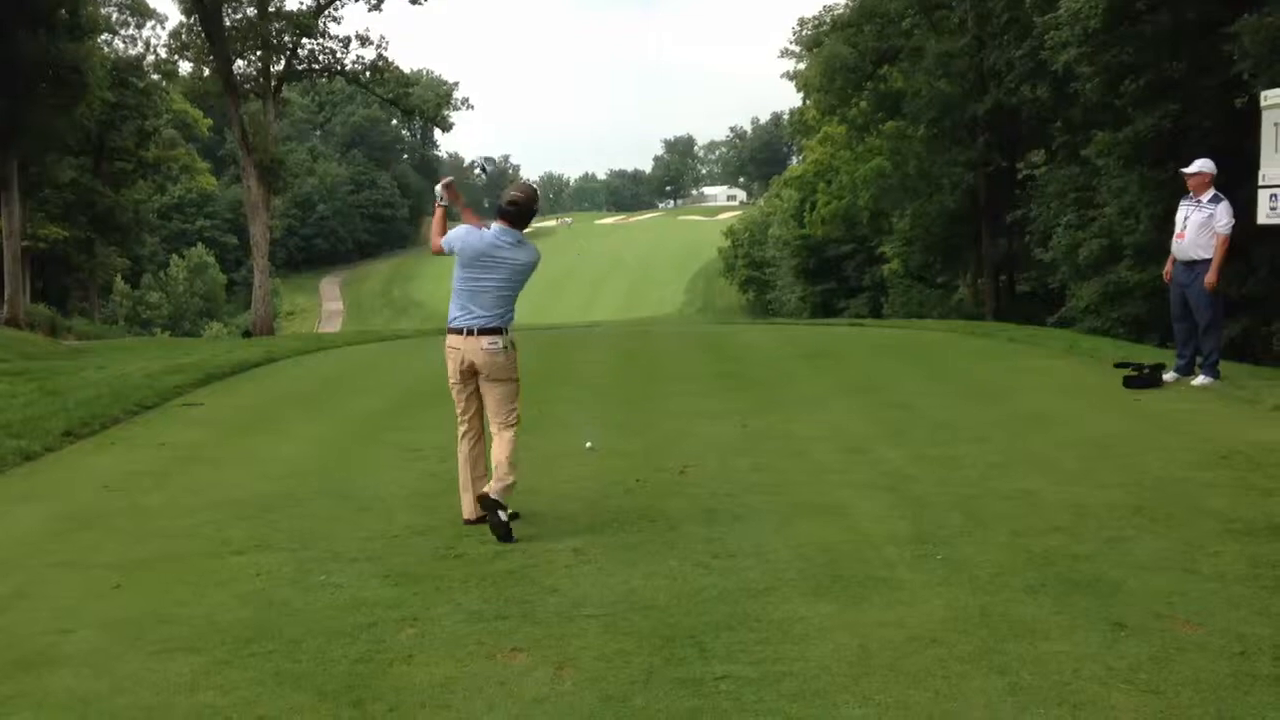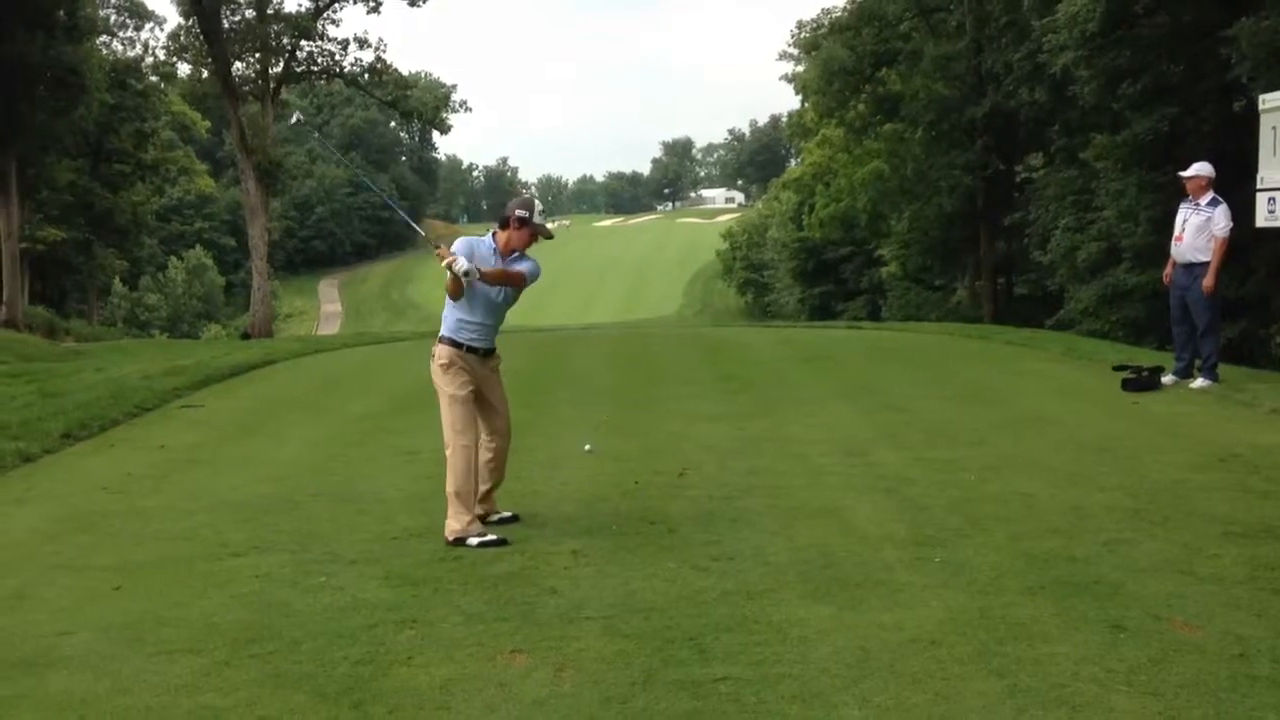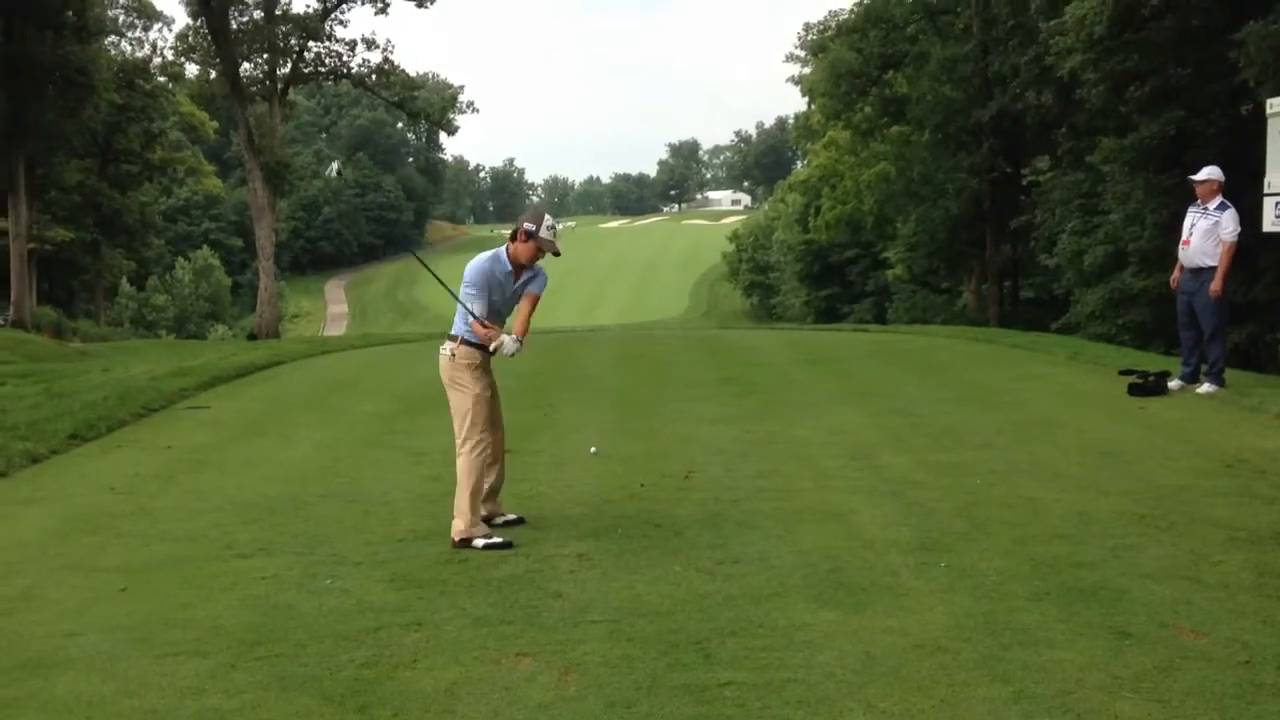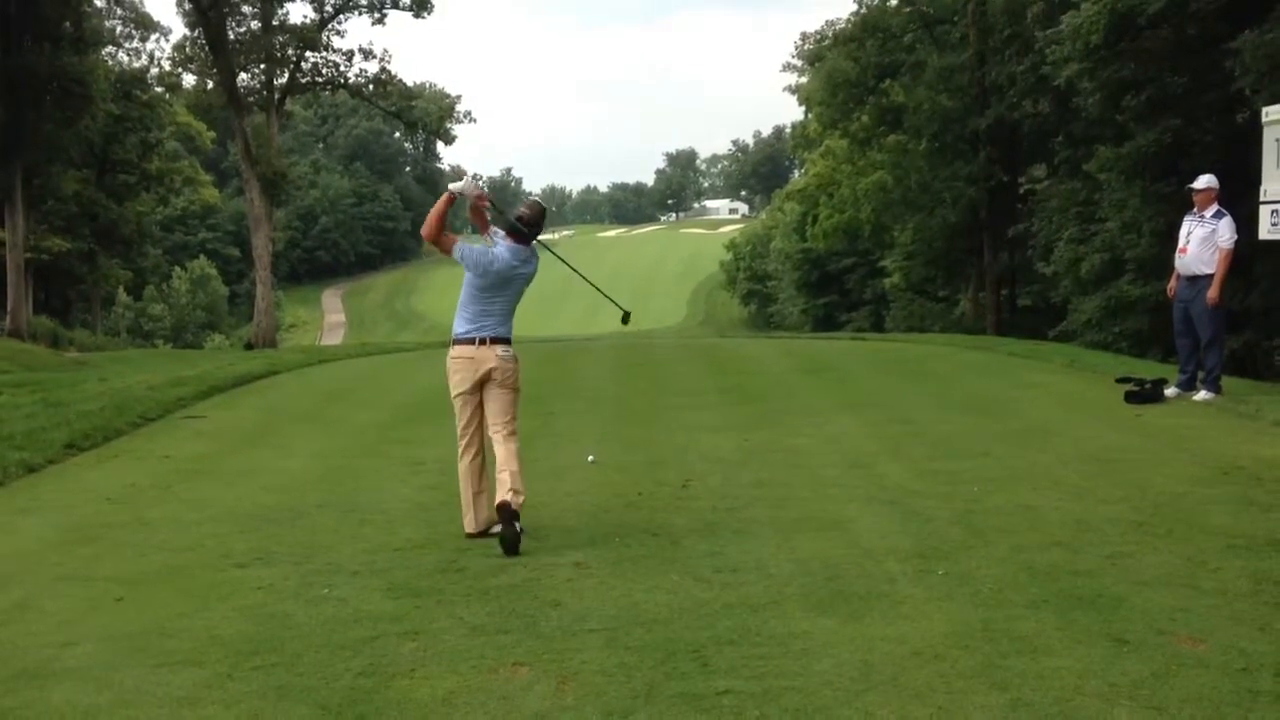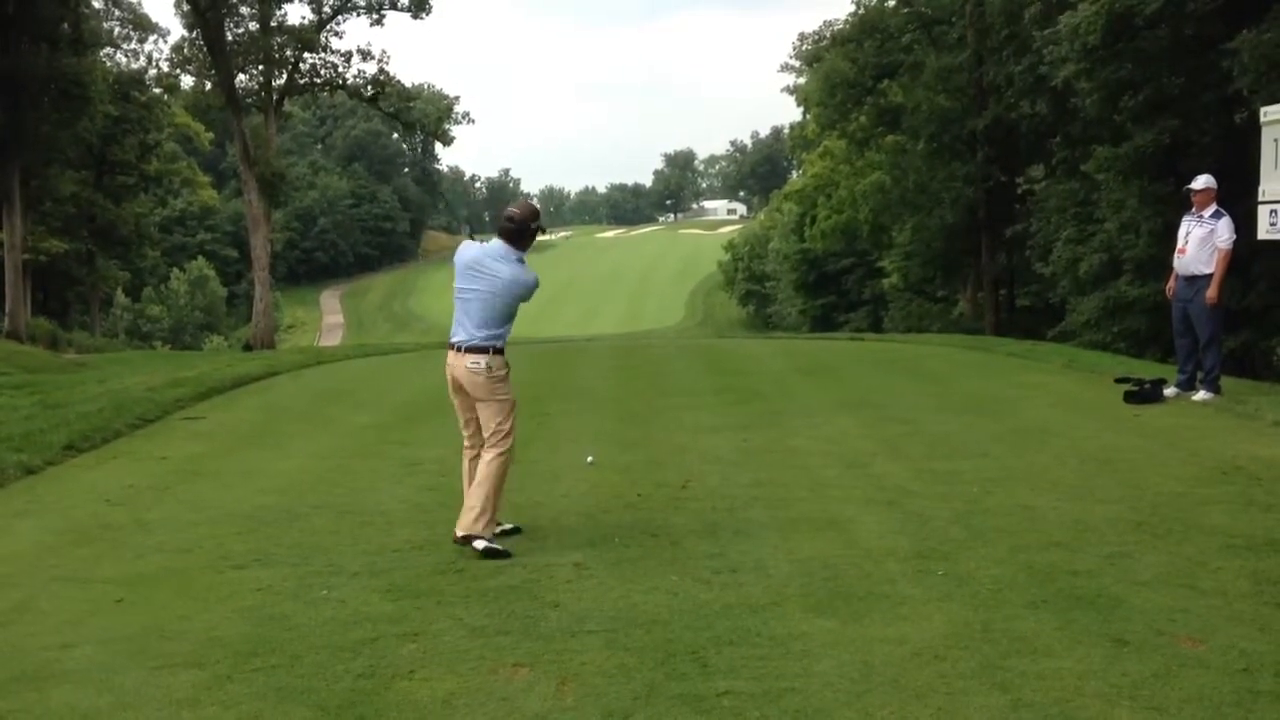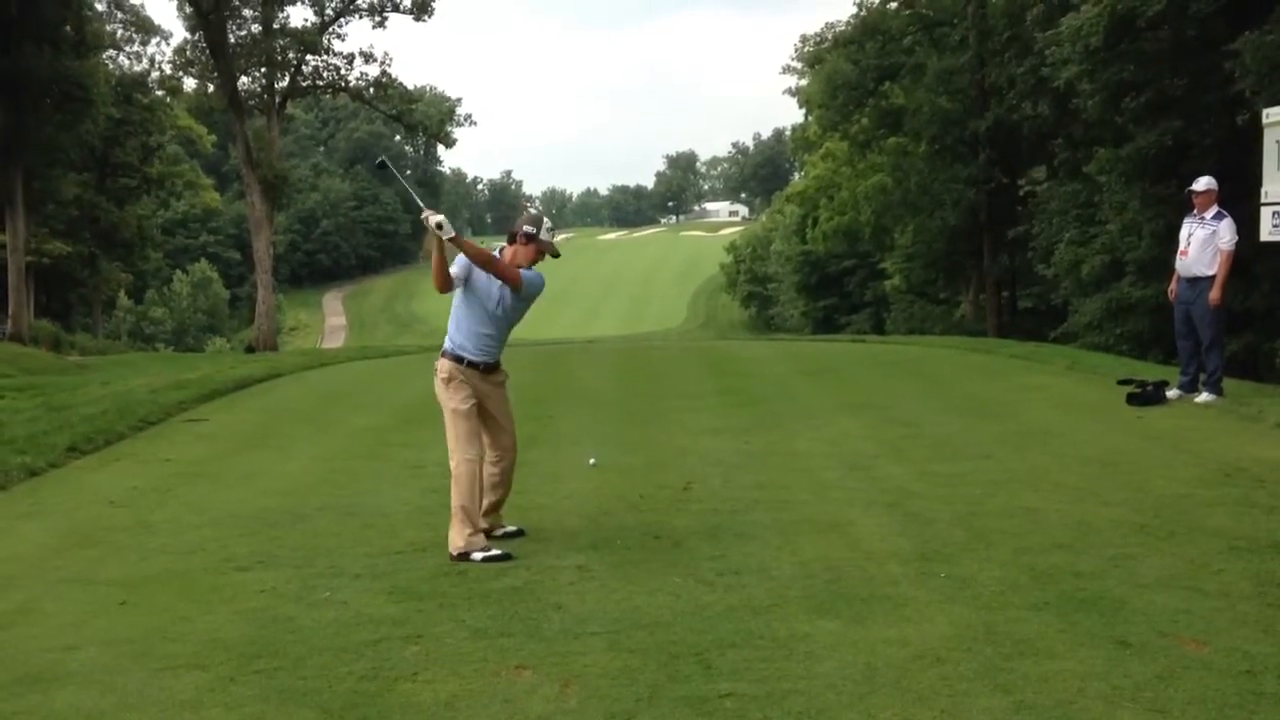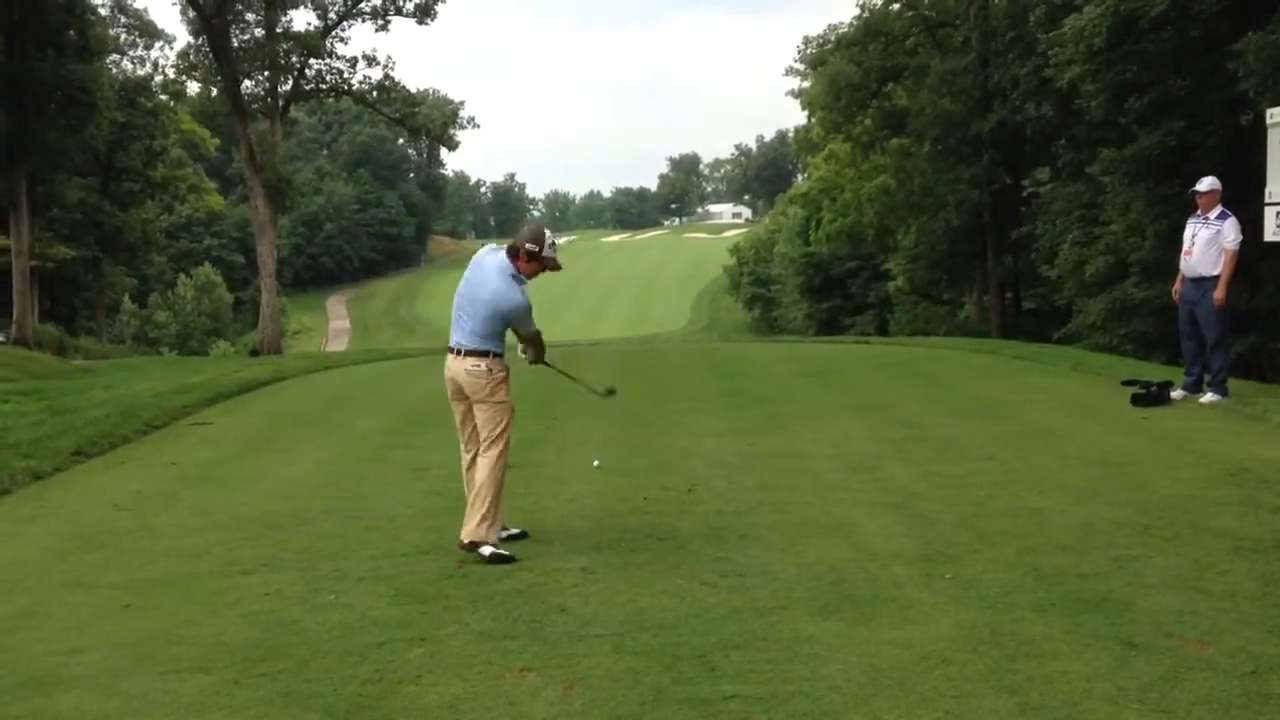
dt=0.7s
person 1, frame 1
left shoulder: (465, 237)
right shoulder: (530, 256)
left elbow: (435, 244)
left wrist: (443, 202)
right wrist: (458, 202)
left hip: (456, 342)
right hip: (496, 345)
left knee: (469, 427)
right knee: (505, 424)
left ankle: (475, 500)
right ankle: (495, 493)
person 1, frame 2
left shoulder: (528, 266)
right shoulder: (467, 245)
left elbow: (507, 278)
right elbow: (454, 292)
left wrist: (475, 272)
right wrist: (455, 270)
left hip: (487, 358)
right hip: (453, 356)
left knee: (498, 434)
right knee: (462, 440)
left ankle: (483, 506)
right ankle: (461, 526)
person 1, frame 3
left shoulder: (536, 276)
right shoulder: (482, 267)
left elbow: (523, 314)
right elbow: (477, 324)
left wrist: (511, 338)
right wrist: (495, 337)
left hip: (477, 356)
right hip: (463, 357)
left knee: (492, 438)
right knee: (473, 441)
left ankle: (487, 509)
right ankle: (467, 528)
person 1, frame 4
left shoulder: (486, 260)
right shoulder: (530, 261)
left elbow: (429, 234)
right elbow: (488, 226)
left wrist: (453, 193)
right wrist: (473, 199)
left hip: (463, 356)
right hip: (501, 355)
left knee: (469, 442)
right knee: (503, 434)
left ankle: (477, 520)
right ankle: (508, 502)
person 1, frame 5
left shoulder: (466, 251)
right shoulder: (527, 280)
left hip: (457, 358)
right hip: (487, 364)
left knee: (475, 445)
right knee: (498, 447)
left ankle: (481, 520)
right ankle: (472, 530)
person 1, frame 6
left shoulder: (533, 281)
right shoulder: (471, 261)
left elbow: (496, 270)
right elbow: (442, 285)
left wrist: (453, 239)
right wrist: (438, 240)
left hip: (491, 374)
right hip: (455, 371)
left knee: (504, 450)
right knee: (467, 456)
left ankle: (488, 520)
right ankle: (465, 542)
person 1, frame 7
left shoulder: (486, 254)
right shoulder: (517, 298)
right elbow: (530, 337)
right wrist: (537, 352)
left hip: (454, 363)
right hip: (485, 369)
left knee: (473, 449)
right knee: (492, 451)
left ankle: (488, 524)
right ankle: (478, 533)
person 2, frame 1
left shoulder: (1219, 204)
right shoulder: (1185, 201)
left elbow: (1223, 239)
left wrist: (1213, 271)
right wrist: (1170, 263)
left hip: (1201, 269)
right hip: (1180, 267)
left knee: (1206, 321)
right knee: (1180, 319)
left ankle: (1209, 370)
right ankle: (1183, 366)
person 2, frame 2
left shoulder: (1217, 207)
right shoulder: (1185, 205)
left elbow: (1221, 242)
left wrist: (1211, 275)
right wrist: (1170, 266)
left hip: (1200, 271)
right hip: (1180, 270)
left knee: (1205, 324)
right knee: (1180, 322)
left ankle: (1208, 373)
right ankle: (1182, 369)
person 2, frame 3
left shoulder: (1226, 212)
right shoulder: (1193, 208)
left elbow: (1228, 247)
left wrist: (1218, 279)
right wrist: (1177, 269)
left hip: (1207, 276)
right hip: (1187, 275)
left knee: (1212, 329)
right knee: (1187, 327)
left ankle: (1214, 378)
right ankle: (1188, 373)
person 2, frame 4
left shoulder: (1222, 220)
right shoulder: (1189, 217)
left elbow: (1225, 254)
left wrist: (1215, 287)
right wrist: (1174, 278)
left hip: (1204, 284)
right hip: (1184, 282)
left knee: (1209, 336)
right knee: (1183, 335)
left ankle: (1211, 385)
right ankle: (1185, 381)
person 2, frame 5
left shoulder: (1220, 220)
right shoulder: (1187, 217)
left elbow: (1224, 254)
left wrist: (1214, 286)
right wrist: (1173, 278)
left hip: (1203, 283)
right hip: (1182, 282)
left knee: (1207, 337)
right knee: (1182, 335)
left ankle: (1210, 385)
right ankle: (1184, 381)
person 2, frame 6
left shoulder: (1222, 221)
right shoulder: (1188, 219)
left elbow: (1226, 256)
left wrist: (1217, 288)
right wrist: (1174, 281)
left hip: (1205, 285)
right hip: (1184, 284)
left knee: (1210, 338)
right knee: (1184, 336)
left ankle: (1212, 387)
right ankle: (1187, 383)
person 2, frame 7
left shoulder: (1226, 221)
right shoulder: (1192, 220)
left elbow: (1230, 256)
left wrist: (1221, 288)
right wrist: (1179, 281)
left hip: (1210, 285)
right hip: (1189, 285)
left knee: (1214, 338)
right knee: (1189, 337)
left ankle: (1217, 387)
right ankle: (1192, 383)
